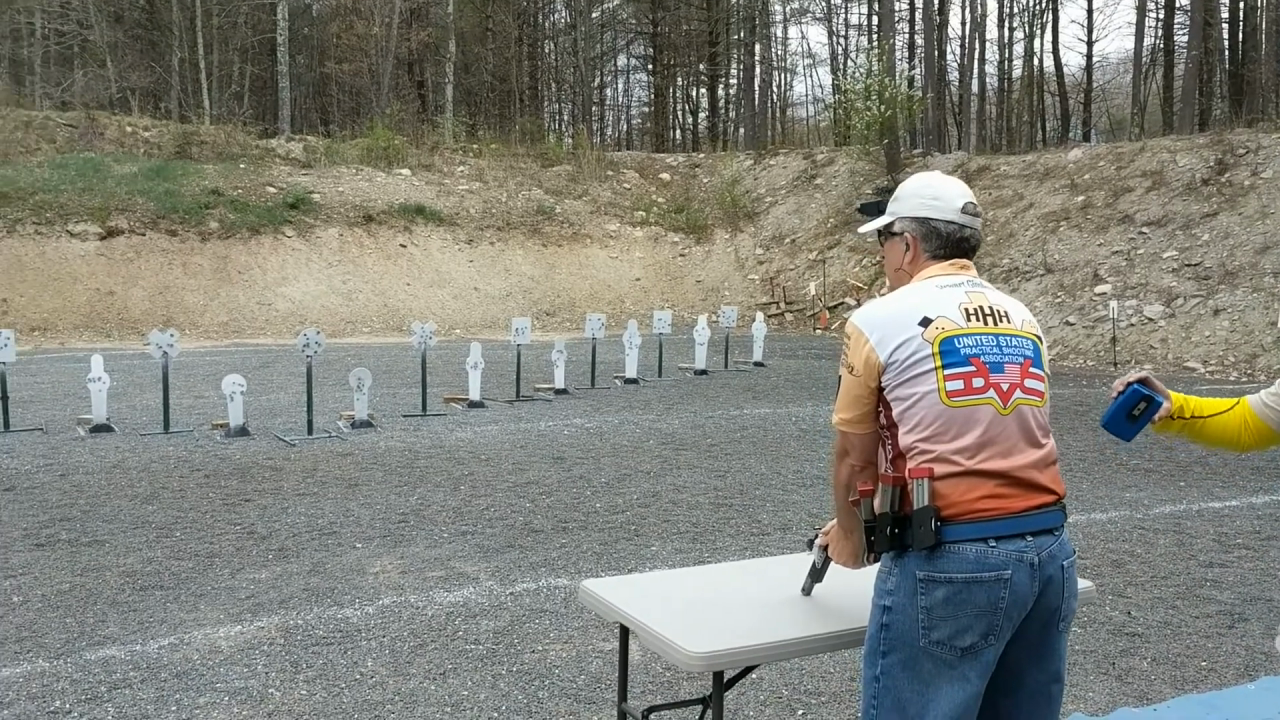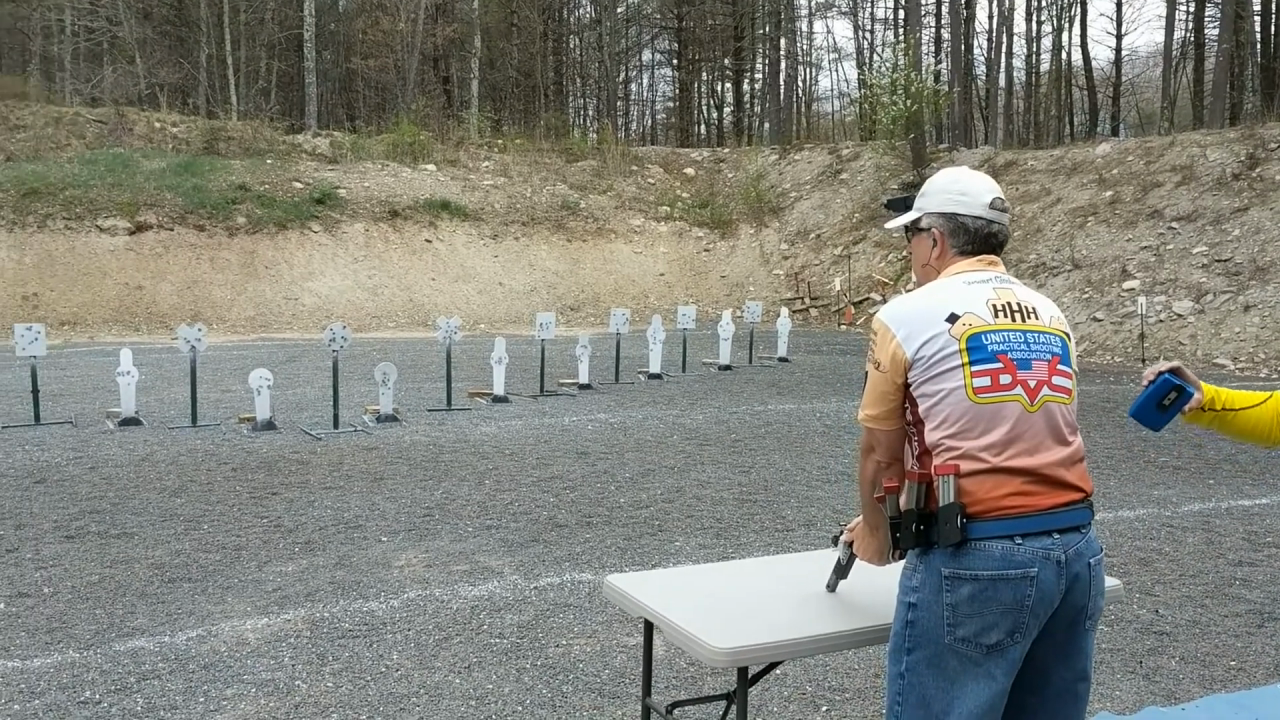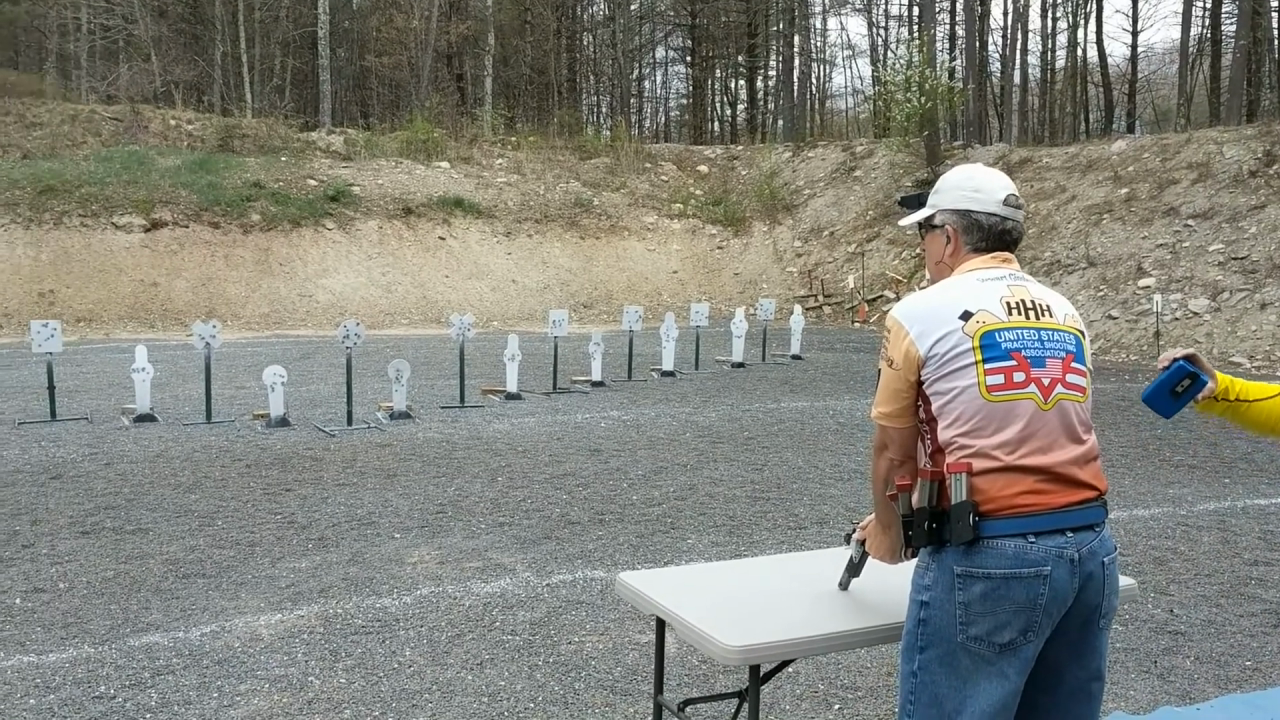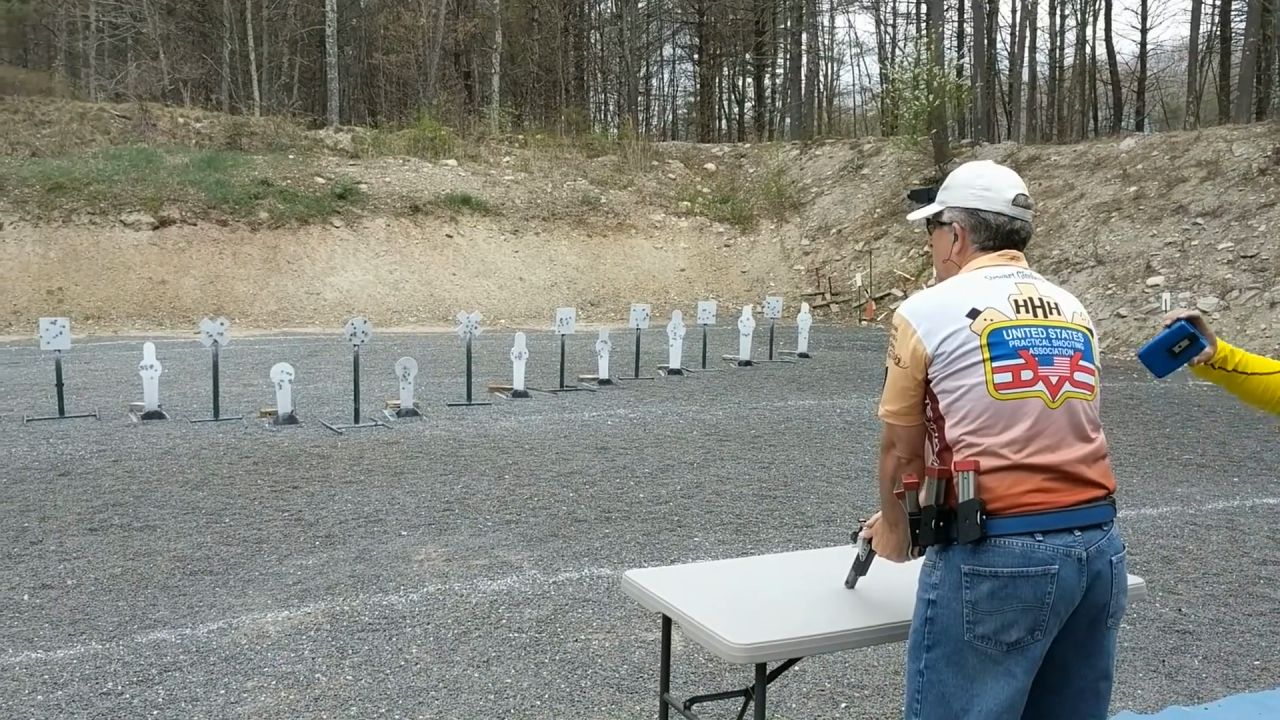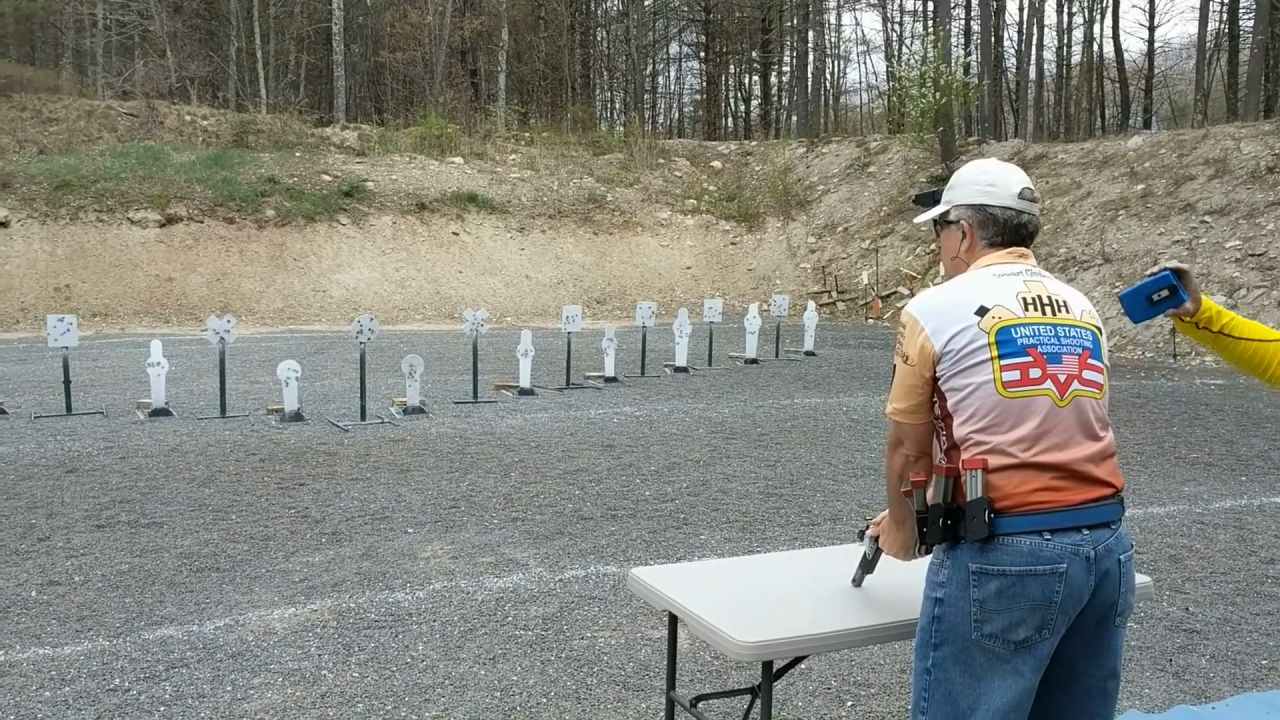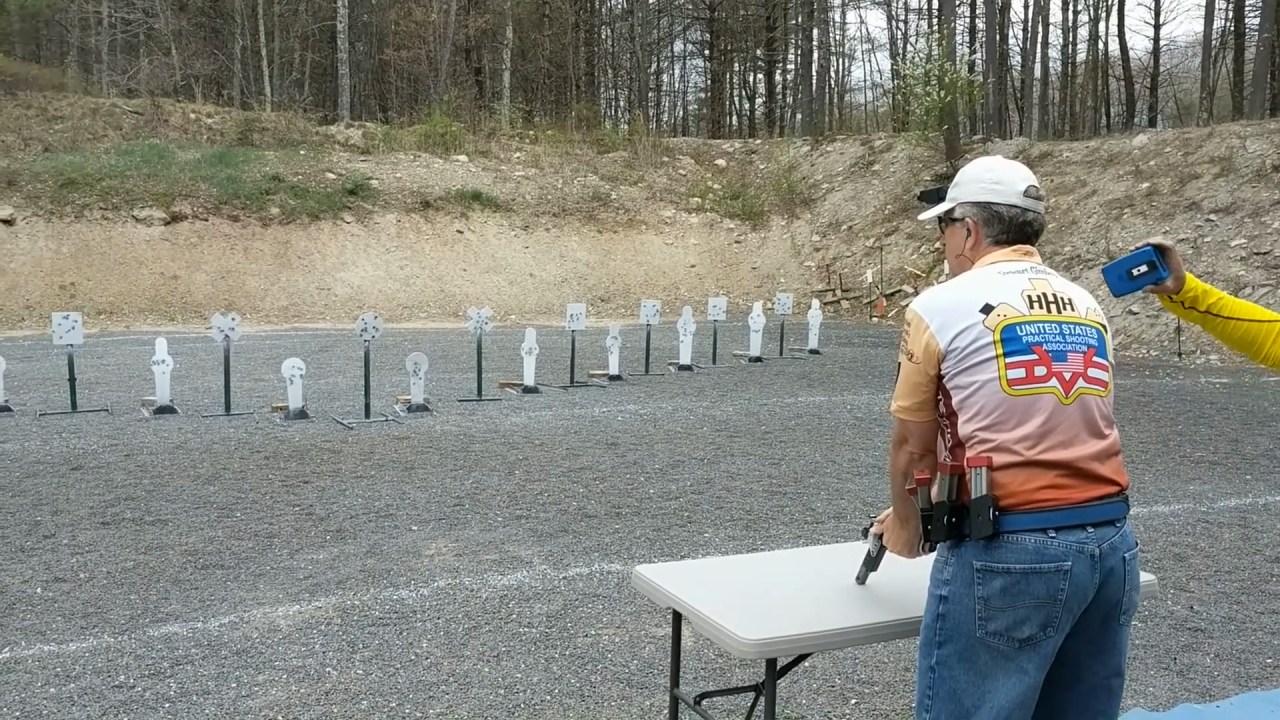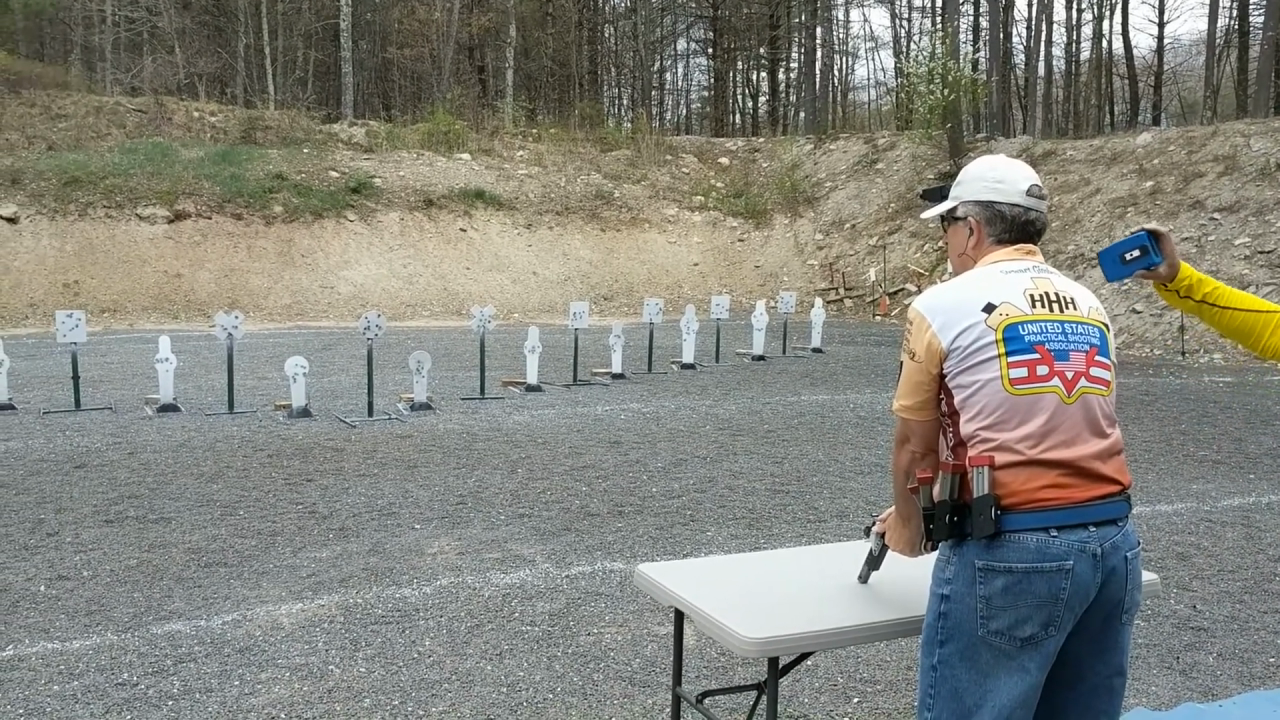
dt=0.3s
person 1, frame 1
left shoulder: (880, 320)
right shoulder: (1023, 318)
left elbow: (855, 458)
left wrist: (850, 536)
left hip: (949, 564)
right hip: (1048, 550)
person 1, frame 2
left shoulder: (907, 315)
right shoulder: (1051, 314)
left elbow: (881, 455)
left wrist: (876, 532)
left hip: (977, 559)
right hip: (1075, 548)
person 1, frame 3
left shoulder: (920, 313)
right shoulder: (1066, 312)
left elbow: (894, 452)
left wrist: (888, 530)
left hip: (989, 558)
right hip: (1089, 547)
person 1, frame 4
left shoulder: (928, 311)
right shoulder: (1073, 311)
left elbow: (901, 451)
left wrist: (894, 528)
left hip: (995, 556)
right hip: (1097, 544)
person 1, frame 5
left shoulder: (936, 309)
right shoulder: (1083, 308)
left elbow: (908, 449)
left wrist: (902, 526)
left hip: (1003, 555)
right hip: (1105, 544)
person 1, frame 6
left shoulder: (941, 306)
right shoulder: (1087, 306)
left elbow: (913, 447)
left wrist: (906, 524)
left hip: (1009, 552)
right hip: (1110, 542)
person 1, frame 7
left shoulder: (943, 306)
right shoulder: (1090, 305)
left elbow: (915, 446)
left wrist: (907, 523)
left hip: (1009, 551)
right hip: (1112, 541)
